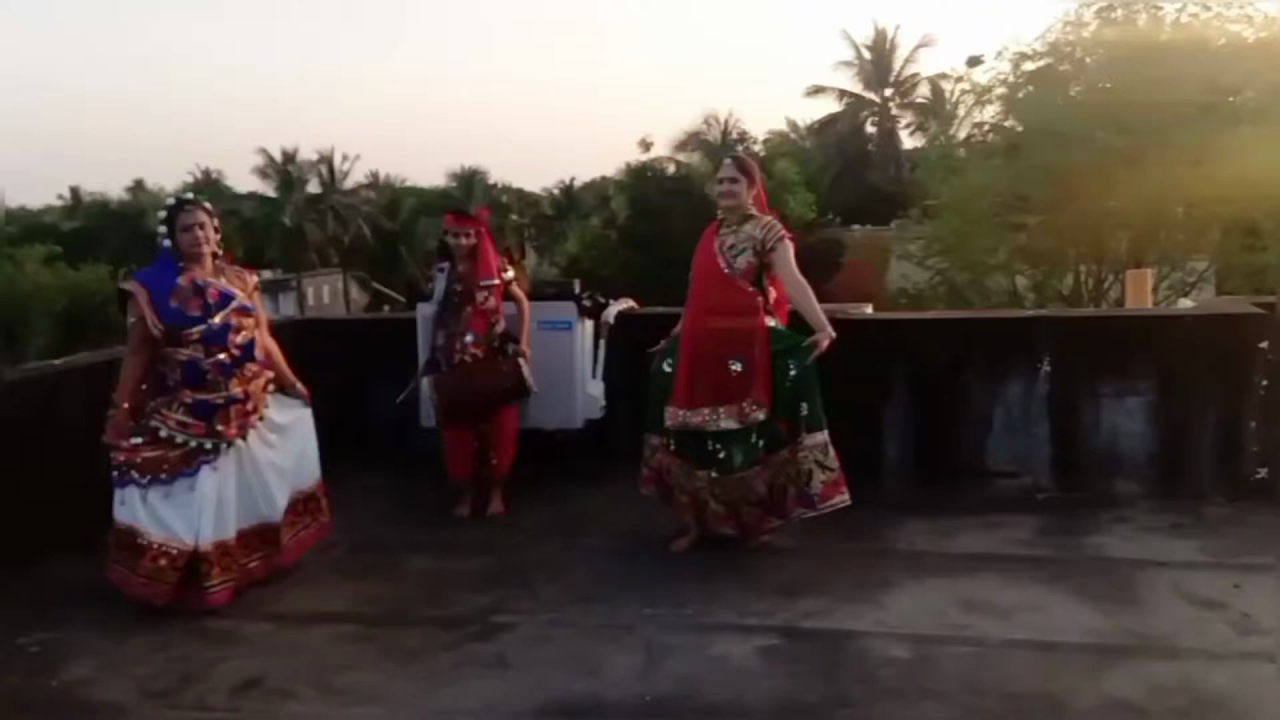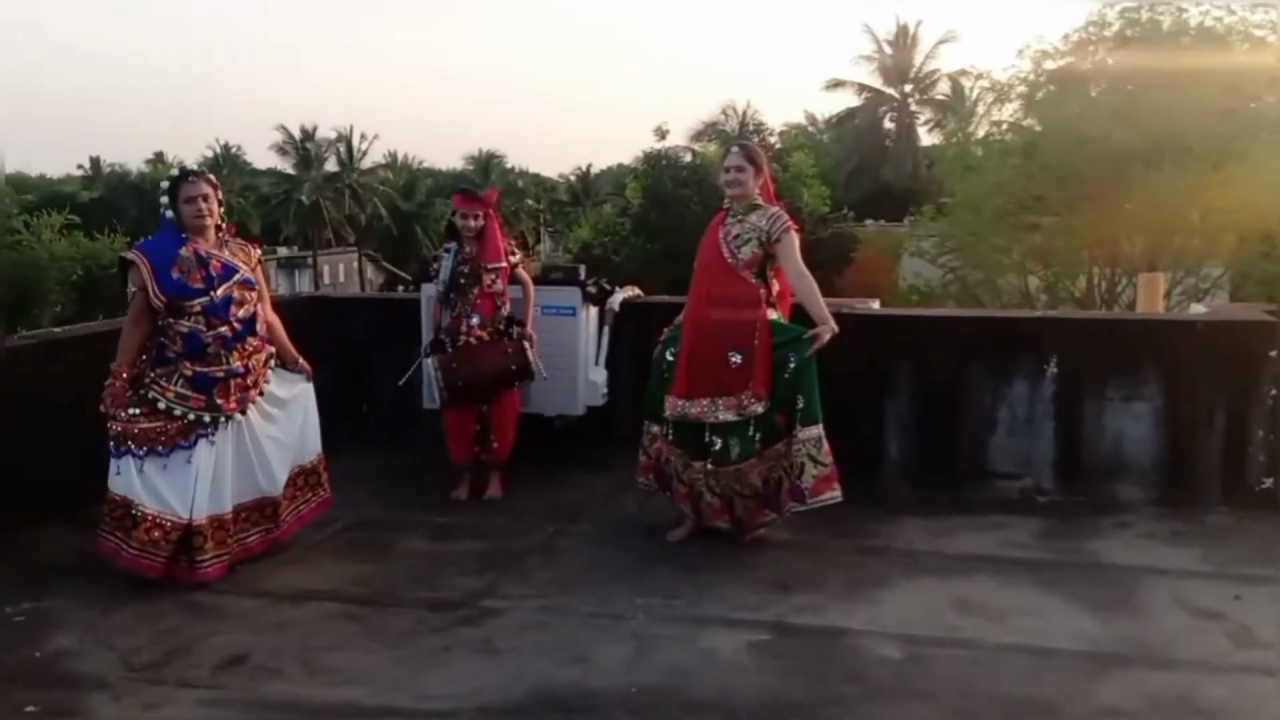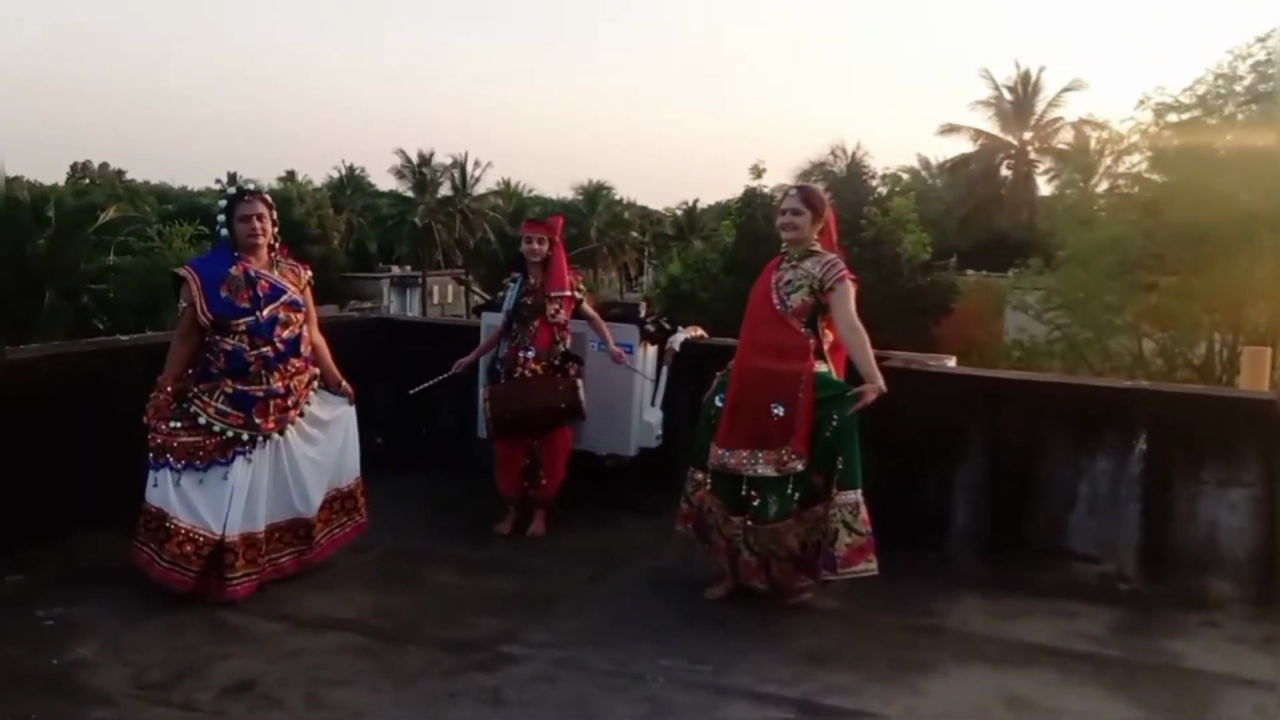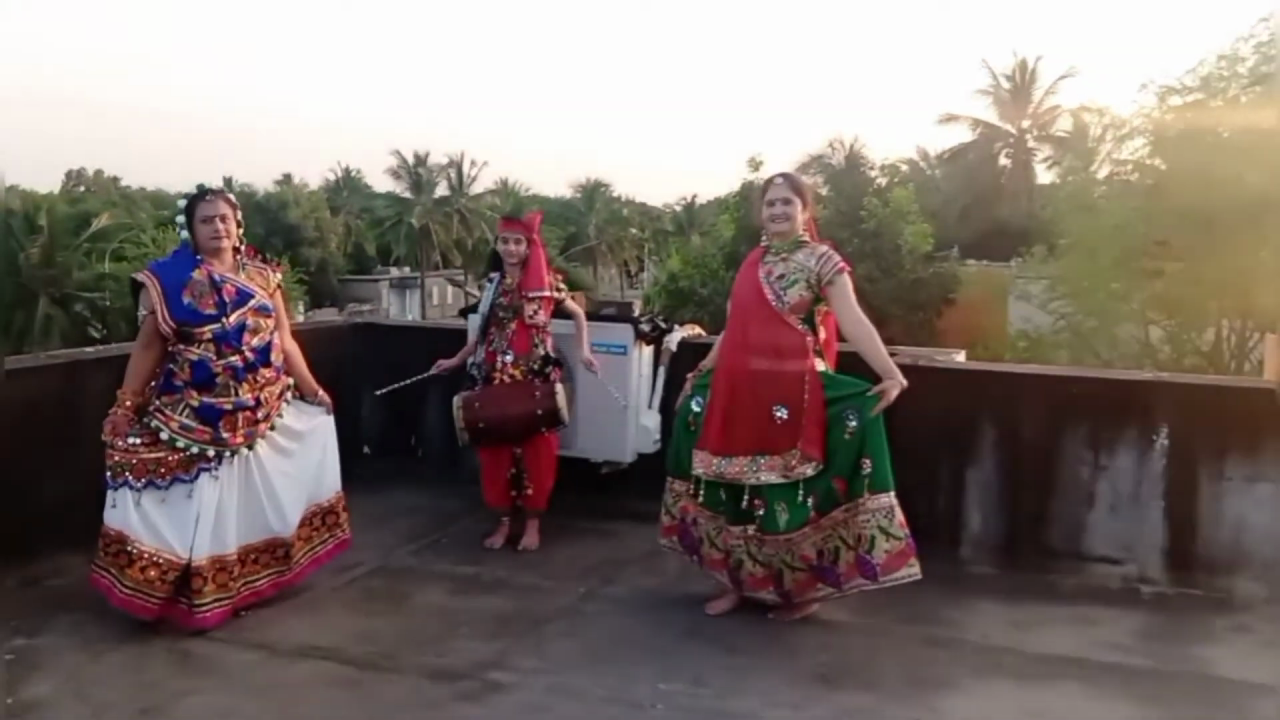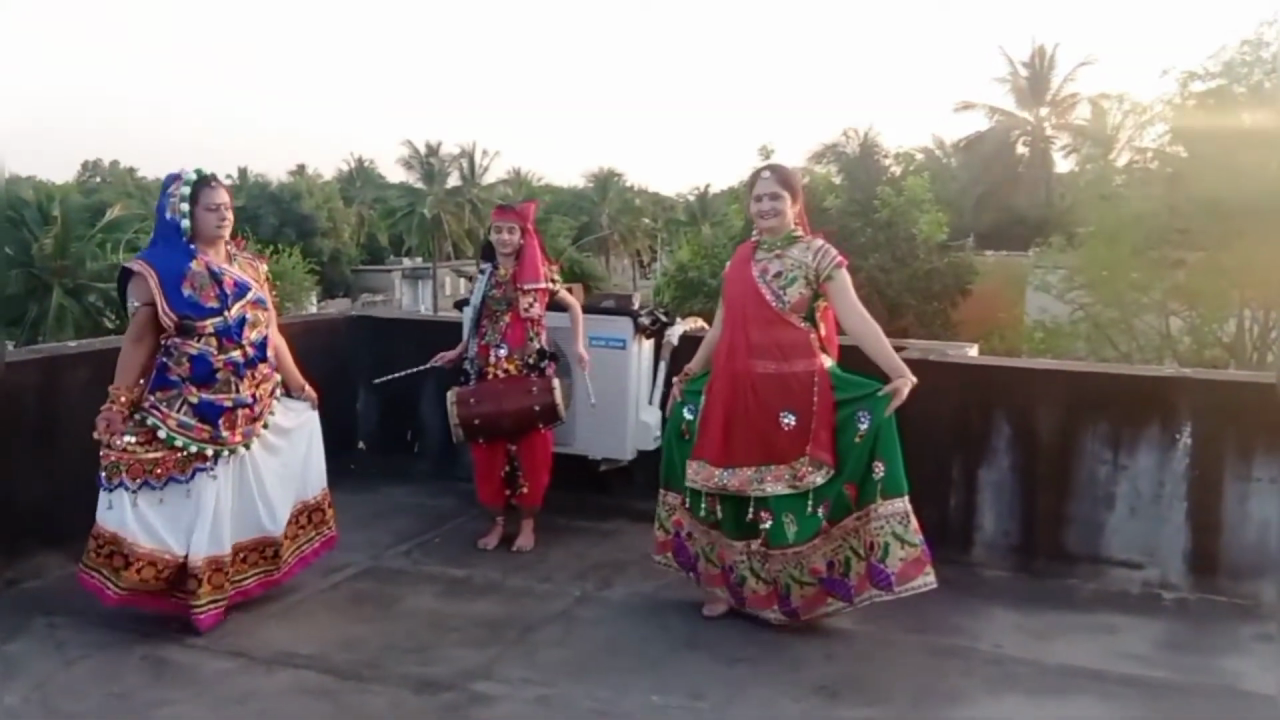
dt=1s
person 1, frame 1
left shoulder: (241, 280)
right shoulder: (154, 288)
left elbow: (264, 339)
right elbow: (138, 353)
left wrist: (291, 383)
right wrist: (121, 410)
left hip: (248, 409)
right hip: (186, 417)
left knee: (246, 492)
right knee: (194, 499)
left ankle: (249, 563)
right ankle: (201, 576)
person 1, frame 2
left shoulder: (244, 253)
right shoulder: (156, 257)
left elbow: (265, 313)
right elbow: (138, 321)
left wrist: (292, 359)
right wrist: (119, 380)
left hip: (245, 382)
right hip: (184, 388)
left knee: (242, 467)
right knee: (191, 471)
left ankle: (241, 537)
right ankle: (194, 550)
person 1, frame 3
left shoulder: (295, 274)
right shoulder: (207, 275)
left elbow: (312, 334)
right elbow: (186, 337)
left wrist: (336, 381)
right wrist: (164, 394)
left hip: (289, 402)
right hip: (227, 404)
left knee: (279, 485)
right knee: (227, 487)
left ankle: (275, 557)
right ankle: (227, 569)
person 1, frame 4
left shoulder: (262, 277)
right shoulder: (167, 279)
left elbow: (283, 341)
right elbow: (148, 347)
left wrist: (312, 390)
right wrist: (125, 408)
left hip: (259, 414)
right hip: (192, 419)
left knee: (250, 504)
right knee: (195, 507)
left ankle: (243, 586)
right ankle: (190, 598)
person 1, frame 5
left shoulder: (250, 268)
right shoulder: (159, 269)
left elbow: (268, 333)
right elbow: (138, 341)
left wrist: (296, 384)
right wrist: (117, 404)
left hip: (247, 410)
right hip: (185, 413)
left knee: (238, 501)
right knee: (187, 503)
left ankle: (223, 590)
right ankle: (178, 595)
person 2, frame 1
left shoulder: (767, 229)
right shoulder: (711, 232)
left elbow: (792, 280)
left wrist: (822, 327)
right wrist: (677, 336)
left hip: (749, 344)
right hip: (702, 346)
left knee: (749, 432)
right knee: (696, 434)
left ankle: (754, 518)
right ankle: (700, 518)
person 2, frame 2
left shoulder: (773, 219)
right shoulder: (718, 221)
left elbow: (796, 272)
left wrist: (825, 321)
right wrist: (681, 325)
left hip: (750, 336)
right hip: (705, 336)
left knee: (748, 425)
right knee: (696, 426)
left ankle: (751, 512)
right ankle: (697, 510)
person 2, frame 3
left shoulder: (829, 267)
right shoulder: (775, 266)
left elbow: (849, 325)
left wrist: (873, 378)
right wrist: (732, 373)
left hip: (801, 389)
right hip: (755, 386)
left knee: (793, 480)
right knee: (741, 478)
left ankle: (795, 575)
right ankle: (740, 569)
person 2, frame 4
left shoulder: (821, 260)
right shoulder: (752, 262)
left elbow: (853, 322)
left wrist: (890, 373)
right wrist: (702, 374)
left hip: (793, 390)
right hip: (740, 390)
left knee: (793, 486)
right knee: (736, 485)
left ankle: (801, 588)
right ankle: (740, 580)
person 2, frame 5
left shoulder: (817, 255)
right shoulder: (740, 259)
left elbow: (855, 319)
right elbow: (721, 328)
left wrist: (899, 372)
right wrist: (689, 375)
left hip: (797, 391)
right hip: (739, 390)
left knee: (796, 490)
right knee: (731, 486)
left ankle: (805, 594)
right ankle: (734, 584)
person 3, frame 1
left shoulder: (495, 267)
right shoulder: (442, 271)
left elbow: (522, 301)
right elbow: (439, 317)
left wrist: (522, 343)
right wrist: (433, 358)
left hip: (492, 358)
right hip: (454, 362)
left knee: (497, 424)
right knee: (458, 426)
left ankle: (497, 492)
right ankle: (465, 493)
person 3, frame 2
left shoulder: (501, 250)
right shoulder: (448, 253)
left elbow: (526, 283)
right elbow: (441, 298)
left wrist: (527, 325)
right wrist: (435, 337)
left hip: (496, 340)
right hip: (458, 342)
left knee: (498, 408)
right knee: (460, 408)
left ankle: (495, 476)
right ankle: (464, 476)
person 3, frame 3
left shoulder: (566, 283)
right shoulder: (513, 283)
left elbow: (591, 315)
right elbow: (504, 329)
left wrist: (610, 346)
right wrist: (473, 356)
left hip: (553, 373)
right hip: (514, 371)
left knee: (550, 442)
right knee: (511, 439)
left ankle: (540, 512)
right ankle: (511, 509)
person 3, frame 4
left shoulder: (546, 282)
right shoulder: (492, 283)
left elbow: (577, 314)
left wrist: (584, 352)
right wrist: (458, 359)
left hip: (535, 377)
right hip: (495, 376)
left knee: (534, 448)
right knee: (496, 448)
left ankle: (532, 524)
right ankle: (503, 521)
person 3, frame 5
left shoulder: (540, 272)
right shoulder: (484, 275)
left elbow: (573, 305)
left wrist: (578, 347)
right wrist: (457, 352)
left hip: (529, 371)
right hip: (489, 371)
left knee: (530, 445)
right knee: (490, 445)
left ankle: (528, 523)
right ankle: (497, 521)
